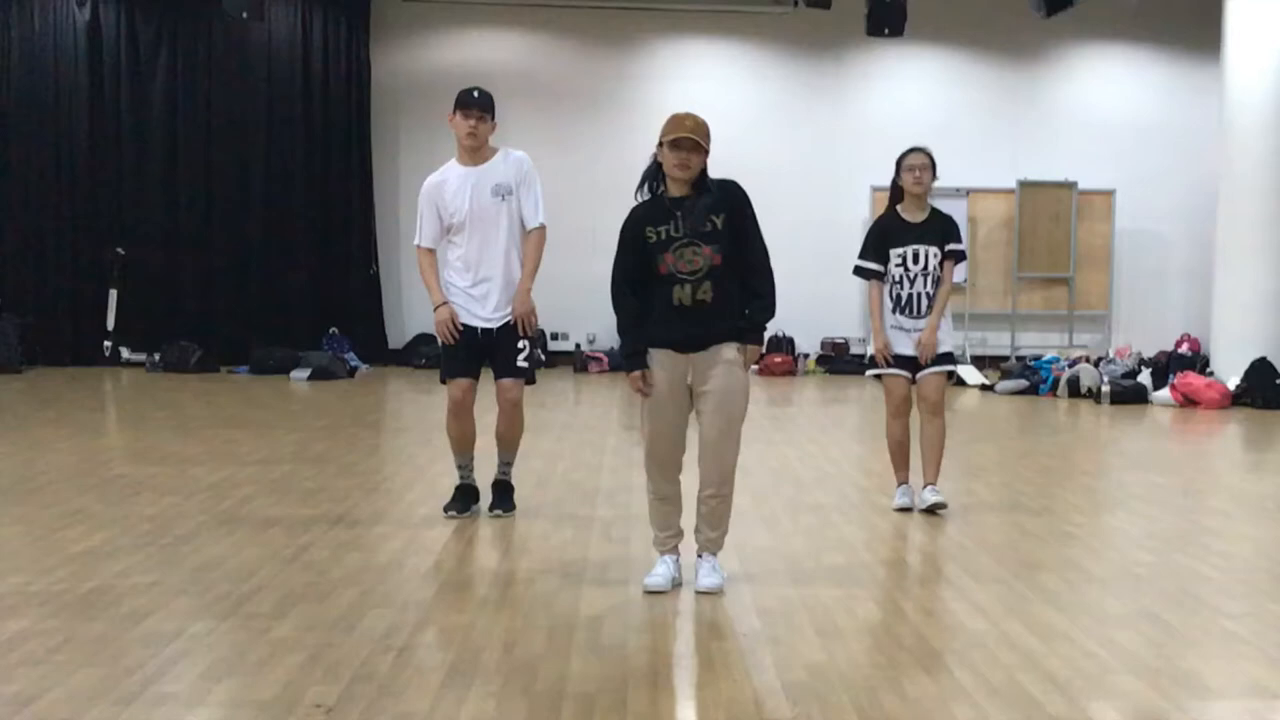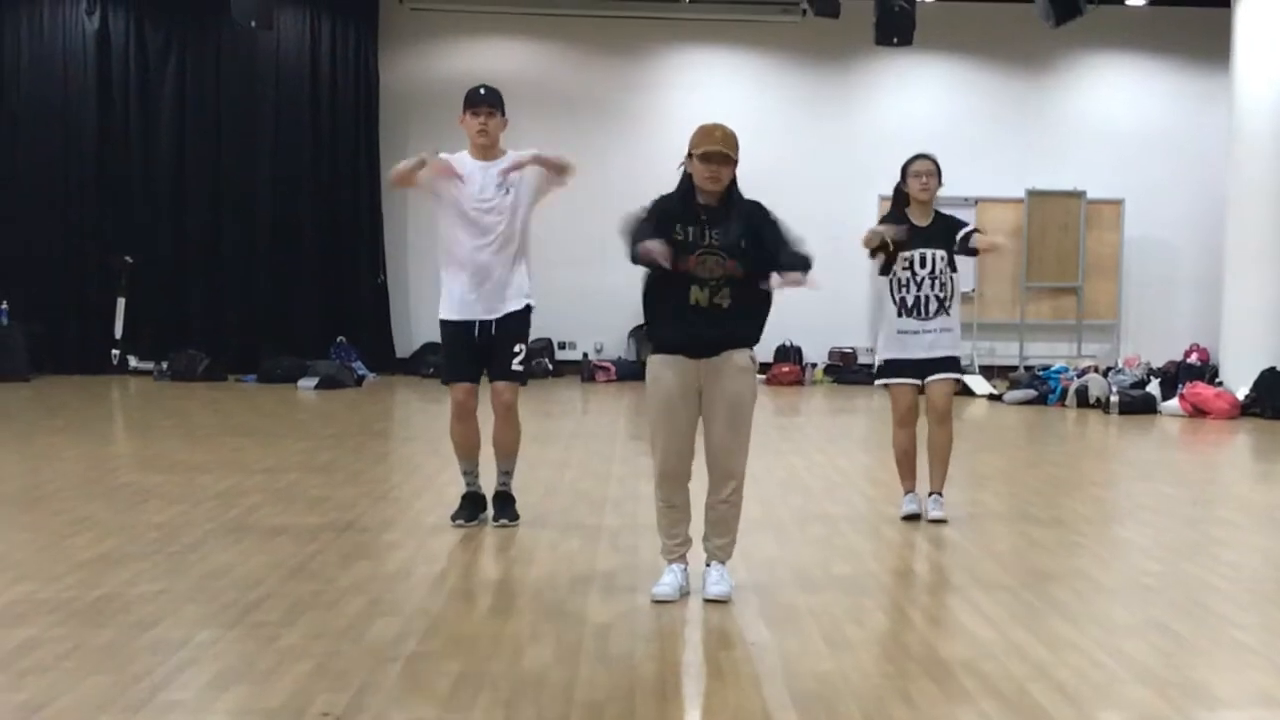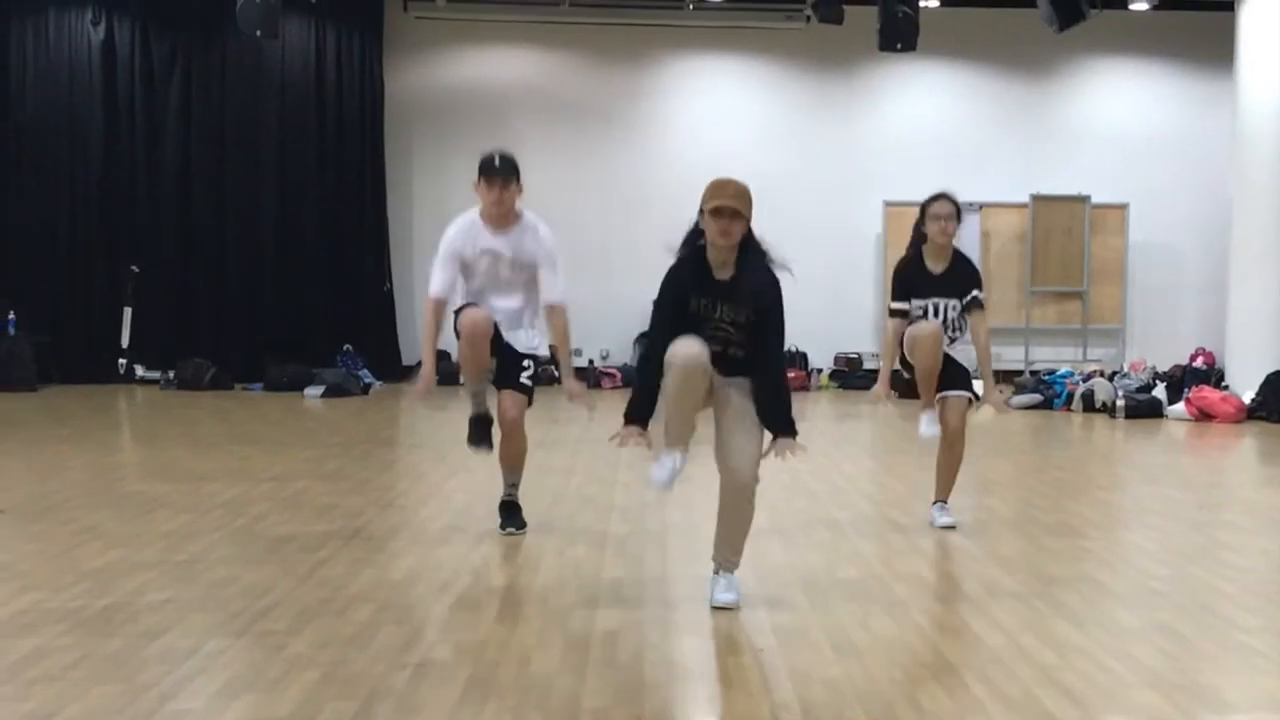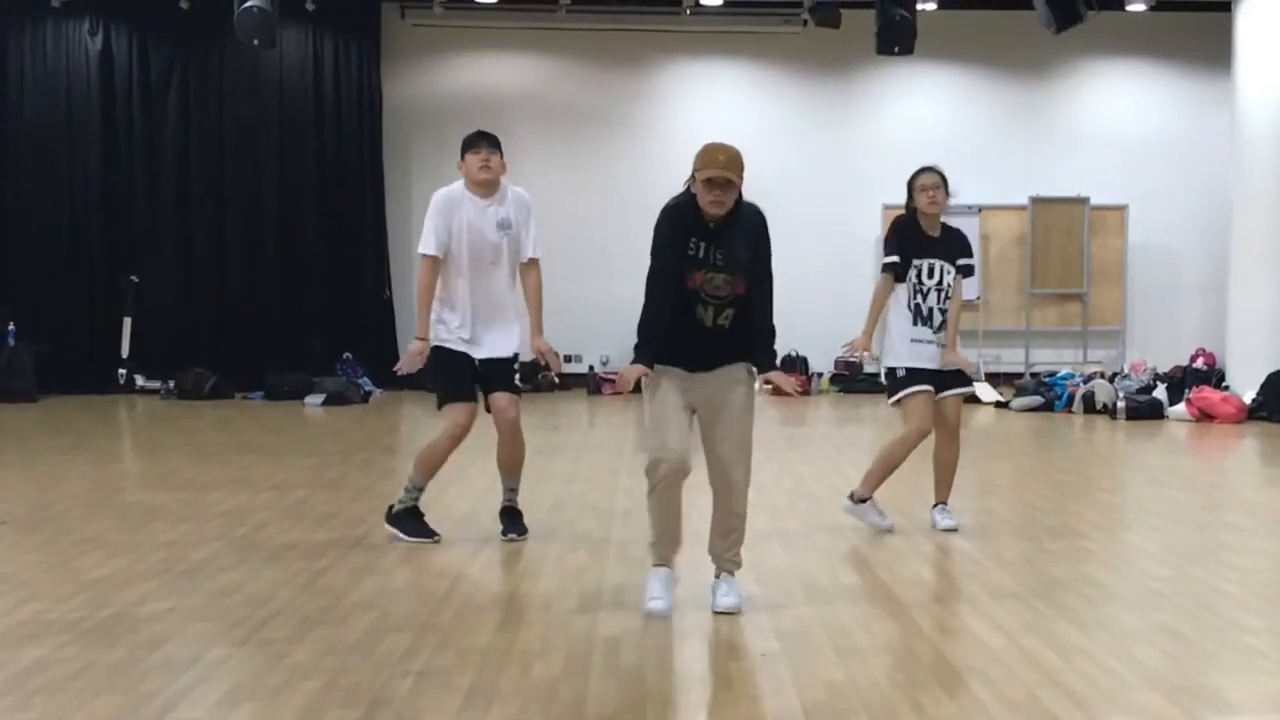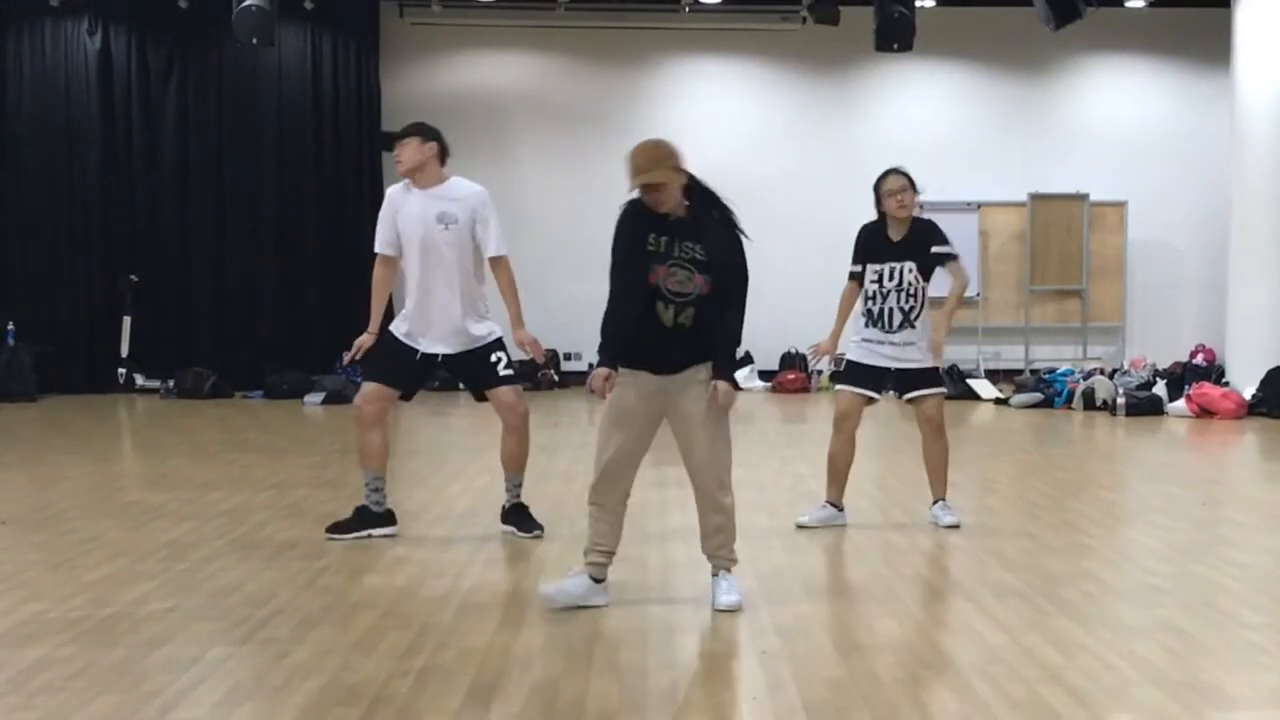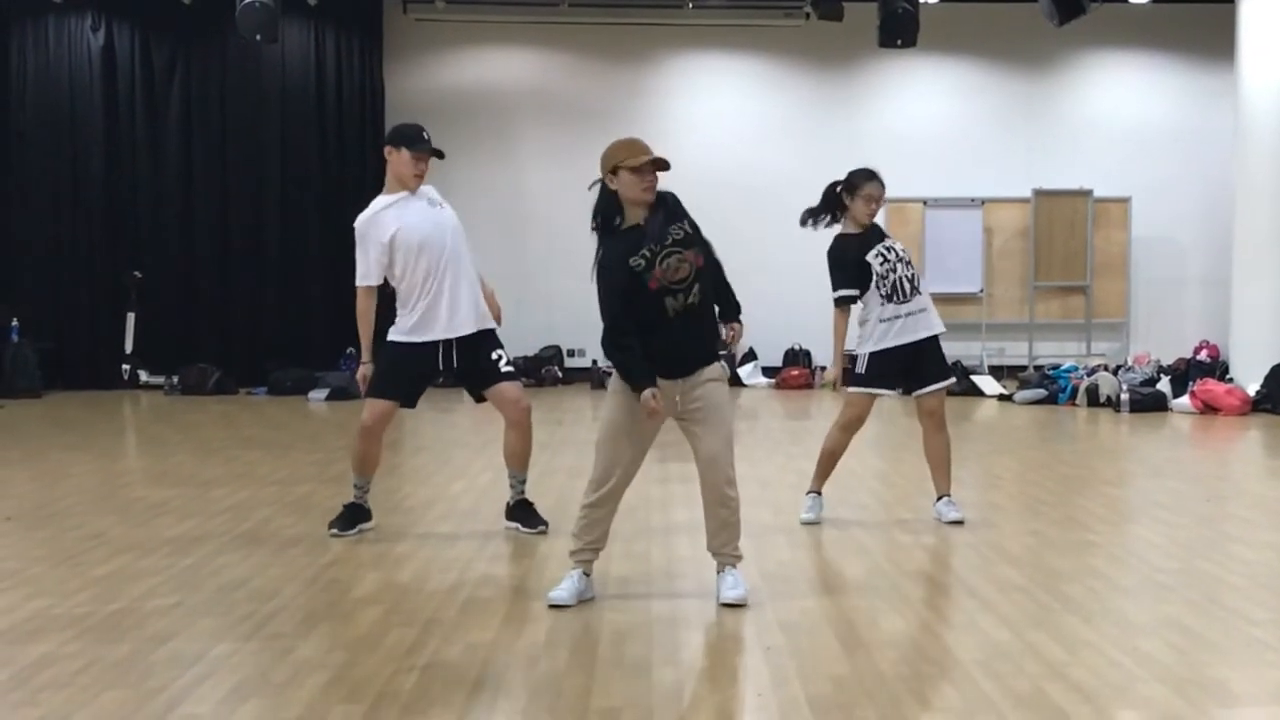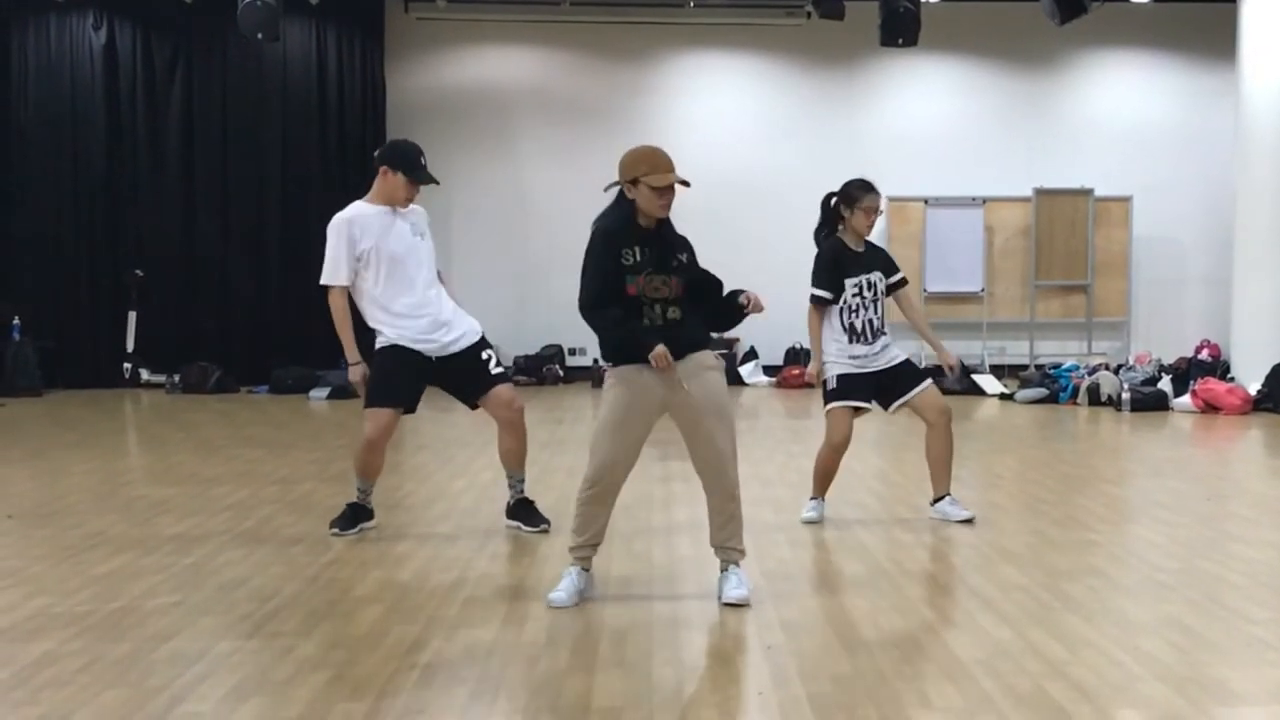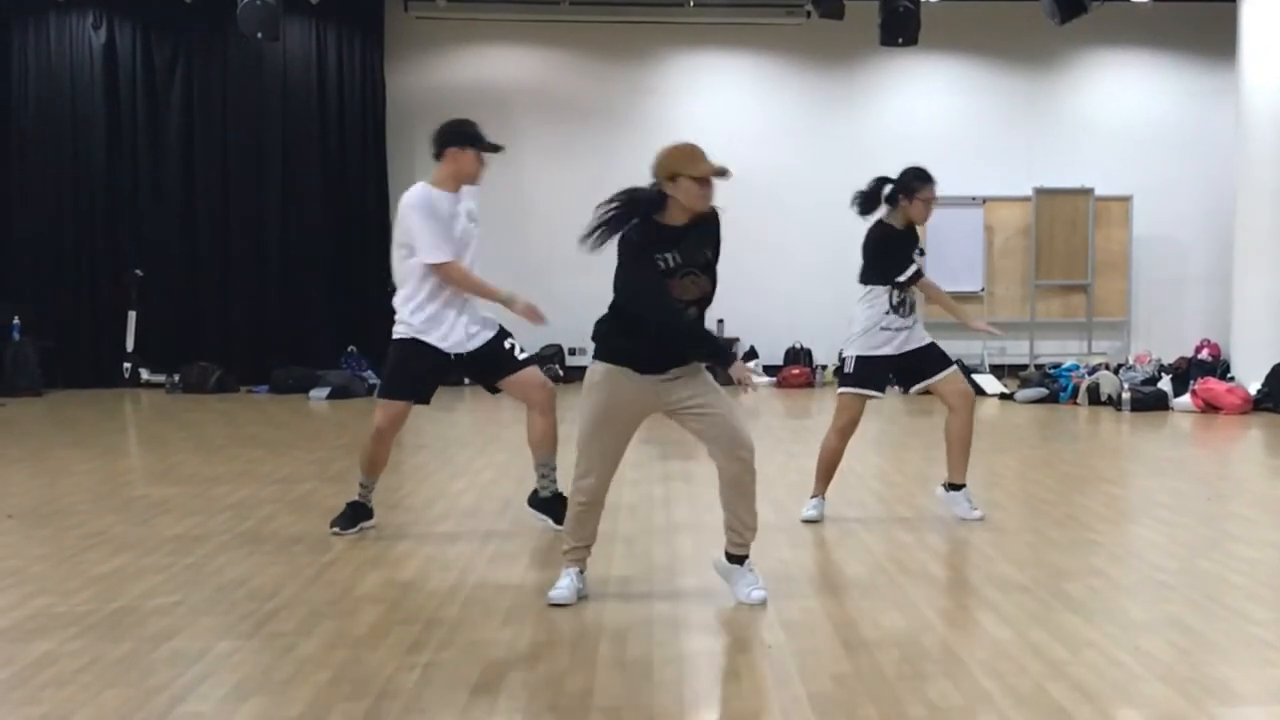
dt=0.5s
person 1, frame 1
left shoulder: (730, 199)
right shoulder: (643, 217)
left elbow: (757, 267)
right elbow: (625, 290)
left wrist: (755, 329)
right wrist: (633, 357)
left hip: (723, 351)
right hip: (662, 353)
left knee: (718, 461)
right knee: (660, 460)
left ankle: (709, 555)
right ankle: (667, 554)
person 1, frame 2
left shoulder: (750, 215)
right shoulder: (669, 209)
left elbow: (784, 254)
right elbow: (641, 234)
left wrist: (792, 270)
right wrist: (647, 245)
left hip: (732, 356)
right hip: (672, 355)
left knee: (728, 468)
right knee: (670, 468)
left ankle: (717, 562)
right ankle: (675, 562)
person 1, frame 3
left shoulder: (762, 280)
right shoulder: (682, 275)
left elbow: (771, 358)
right elbow: (656, 347)
left wrist: (781, 427)
right wrist: (636, 416)
left hip: (741, 383)
right hip: (690, 373)
left knee: (742, 477)
right knee: (685, 355)
left ankle: (725, 571)
right ankle: (675, 449)
person 1, frame 4
left shoulder: (752, 225)
right shoulder: (674, 219)
left elbow: (760, 299)
right elbow: (659, 292)
left wrist: (766, 362)
right wrist: (644, 357)
left hip: (730, 370)
right hip: (671, 367)
left knee: (732, 477)
right knee: (668, 460)
left ankle: (725, 573)
right ankle: (662, 567)
person 1, frame 5
left shoulder: (718, 228)
right shoulder: (634, 223)
left elbow: (732, 306)
right elbow: (619, 297)
left wrist: (723, 371)
right wrist: (607, 360)
left hip: (697, 375)
right hip: (636, 374)
left knee: (713, 477)
right knee: (609, 474)
left ankle: (722, 571)
right ankle: (593, 576)
person 1, frame 6
left shoulder: (672, 210)
right shoulder: (615, 250)
left elbow: (708, 263)
right elbow: (617, 329)
left wrist: (730, 313)
right wrist: (641, 384)
left hip: (703, 372)
right hip: (643, 376)
left knee: (719, 473)
right knee: (607, 477)
left ankle: (727, 567)
right ankle: (580, 571)
person 1, frame 7
left shoulder: (676, 245)
right shoulder: (610, 235)
left elbow: (706, 306)
right elbow: (594, 306)
left wrist: (739, 304)
right wrist: (645, 344)
left hip: (695, 364)
right hip: (630, 370)
left knee: (722, 466)
right knee: (602, 472)
left ankle: (730, 564)
right ankle: (580, 567)
person 1, frame 8
left shoulder: (706, 228)
right shoulder: (639, 239)
right elbow: (653, 312)
left wrist: (711, 355)
right wrist: (724, 357)
left hip: (684, 371)
right hip: (619, 372)
left knee: (738, 447)
right knee: (591, 475)
left ankle: (737, 559)
right ankle: (574, 569)
person 2, frame 1
left shoulder: (517, 166)
right shoulder: (436, 184)
left elbow: (536, 231)
right elbow: (426, 249)
left wrist: (524, 291)
right wrist: (439, 302)
left hip: (509, 310)
right hip: (460, 312)
left knee: (511, 398)
right knee: (458, 397)
left ankle: (503, 481)
right ankle: (465, 485)
person 2, frame 2
left shoulder: (524, 168)
right shoulder: (444, 168)
left elbow: (564, 170)
right elbow: (398, 179)
left wrist: (535, 159)
right wrist: (422, 163)
left hip: (510, 304)
right hip: (459, 307)
left knee: (505, 400)
right knee: (461, 401)
left ankle: (504, 491)
right ankle: (472, 492)
person 2, frame 3
left shoulder: (539, 237)
right shoulder: (459, 234)
left elbow: (554, 306)
right elbow: (436, 298)
left wrist: (566, 371)
right wrist: (428, 361)
left hip: (521, 336)
right hip: (478, 322)
left knee: (513, 414)
right knee: (475, 321)
left ankle: (510, 501)
right ankle: (479, 410)
person 2, frame 4
left shoulder: (519, 202)
right shoulder: (446, 201)
left elbow: (529, 269)
right elbow: (429, 268)
left wrist: (537, 333)
right wrist: (421, 336)
left hip: (500, 336)
right hip: (450, 334)
left knee: (508, 417)
right knee: (458, 425)
left ankle: (510, 507)
right ankle: (404, 508)
person 2, frame 5
left shoulder: (470, 195)
right shoulder: (395, 198)
left elbow: (498, 260)
right elbow: (385, 265)
left wrist: (519, 324)
right wrist: (372, 329)
left hip: (473, 332)
right hip: (411, 332)
left knee: (515, 410)
right knee: (366, 406)
left ankle: (514, 506)
right ankle: (376, 510)
person 2, frame 6
left shoulder: (432, 195)
right shoulder: (372, 220)
right elbow: (366, 290)
left wrist: (485, 293)
right wrist: (366, 357)
left hip: (473, 328)
right hip: (412, 337)
left knee: (518, 407)
right knee: (371, 420)
left ankle: (517, 503)
right ankle: (358, 506)
person 2, frame 7
left shoulder: (416, 216)
right shoulder: (348, 223)
right elbow: (335, 291)
right wrist: (354, 357)
left hip: (456, 335)
right hip: (399, 345)
left knee: (511, 408)
right knee: (375, 434)
left ankle: (517, 502)
right ankle: (361, 506)
person 2, frame 8
left shoulder: (467, 196)
right shoulder: (420, 202)
right elbow: (449, 270)
left wrist: (484, 307)
right wrist: (508, 300)
left hip: (475, 328)
right hip: (421, 333)
left knee: (541, 393)
right knee: (383, 425)
left ankle: (546, 494)
right ankle: (362, 505)
person 3, frame 1
left shoulder: (945, 225)
right shoulder: (883, 226)
left elbow: (947, 282)
right elbow: (875, 284)
left wrist: (931, 327)
right wrist: (878, 332)
left hip: (932, 333)
right hip: (893, 333)
left knee: (932, 405)
right knee: (898, 406)
left ankle: (930, 486)
right ankle: (903, 486)
person 3, frame 2
left shoulder: (950, 226)
right shoulder: (893, 225)
left elbow: (994, 246)
right elbow: (868, 242)
left wrist: (988, 245)
right wrist: (879, 233)
left hip: (941, 338)
right hip: (899, 338)
left knee: (940, 412)
right knee: (904, 416)
left ankle: (936, 495)
right ankle: (909, 493)
person 3, frame 3
left shoulder: (966, 269)
right shoulder: (908, 267)
left elbow: (978, 326)
right elbow: (895, 323)
left wrist: (989, 383)
right wrist: (884, 378)
left hip: (953, 356)
right hip: (917, 348)
left knee: (955, 430)
right knee: (928, 332)
left ankle: (941, 504)
right ankle: (927, 405)
person 3, frame 4
left shoulder: (957, 241)
right shoulder: (902, 228)
left elbow: (956, 295)
right elbow: (886, 281)
left wrist: (952, 347)
right wrist: (867, 334)
left hip: (941, 350)
right hip: (907, 350)
left knee: (950, 426)
right knee: (919, 427)
left ankle: (941, 506)
right ankle: (862, 496)
person 3, frame 5
left shoulder: (927, 233)
right shoulder: (868, 237)
left elbow: (960, 279)
right elbow: (853, 288)
left wrist: (943, 322)
right wrist: (832, 339)
left hip: (915, 349)
right hip: (867, 347)
left knee: (932, 421)
right knee: (844, 418)
left ankle: (940, 503)
right ankle: (833, 506)
person 3, frame 6
left shoulder: (876, 230)
right shoulder: (841, 250)
right elbow: (843, 306)
right wrist: (837, 361)
left hip: (922, 333)
right hip: (879, 342)
left knee: (934, 415)
right knee: (851, 418)
left ankle: (944, 499)
right ankle: (814, 494)
person 3, frame 7
left shoulder: (878, 256)
right shoulder: (832, 252)
left elbow: (906, 304)
right elbow: (815, 310)
left wrist: (939, 348)
right wrist: (816, 357)
left hip: (885, 357)
right hip: (844, 363)
left knee: (939, 412)
right knee: (838, 438)
left ankle: (942, 500)
right ankle: (816, 499)
person 3, frame 8
left shoulder: (908, 232)
right shoulder: (881, 237)
right elbow: (923, 286)
right wrist: (968, 320)
left hip: (910, 337)
right hip: (869, 343)
left knee: (963, 397)
right knee: (844, 422)
left ankle: (954, 486)
right ankle: (817, 497)
